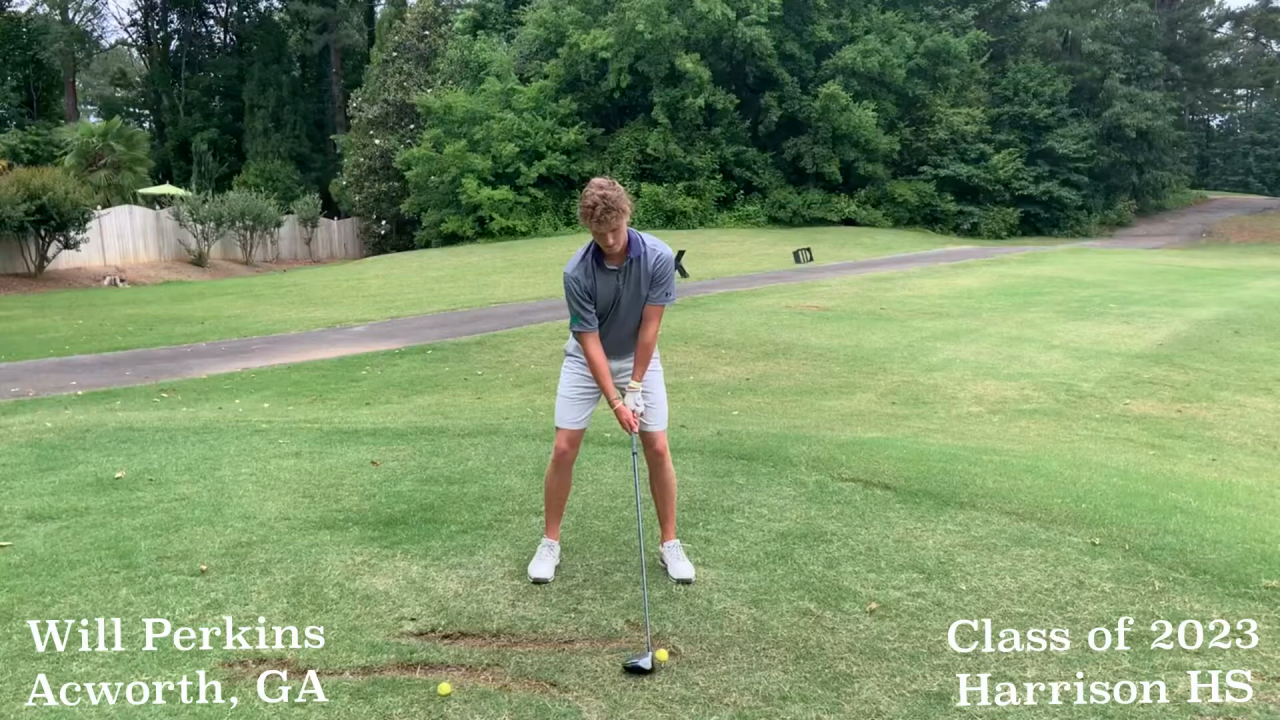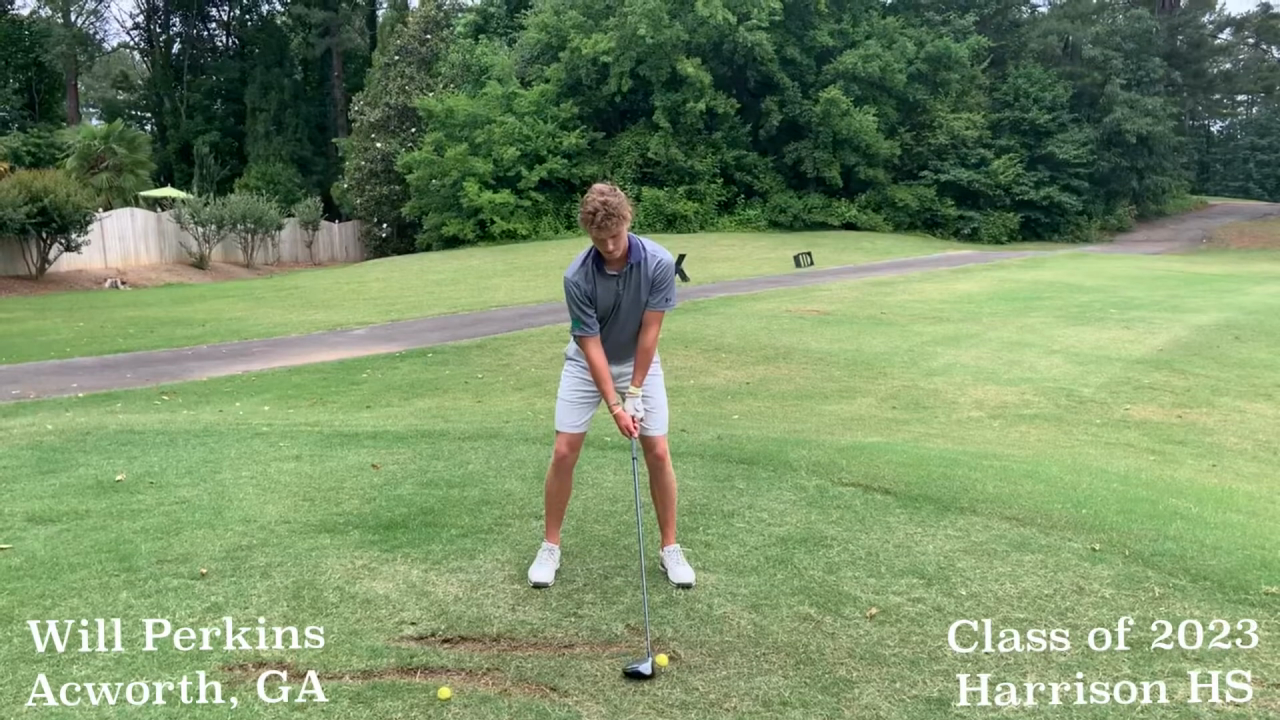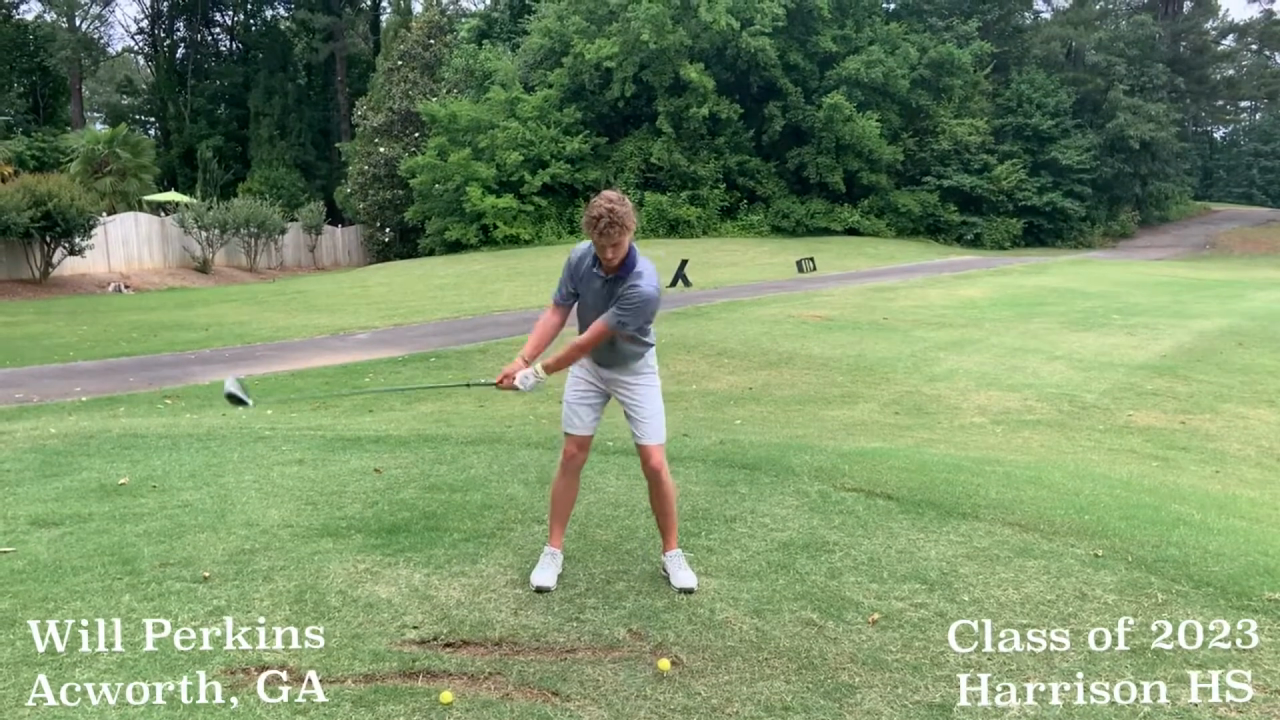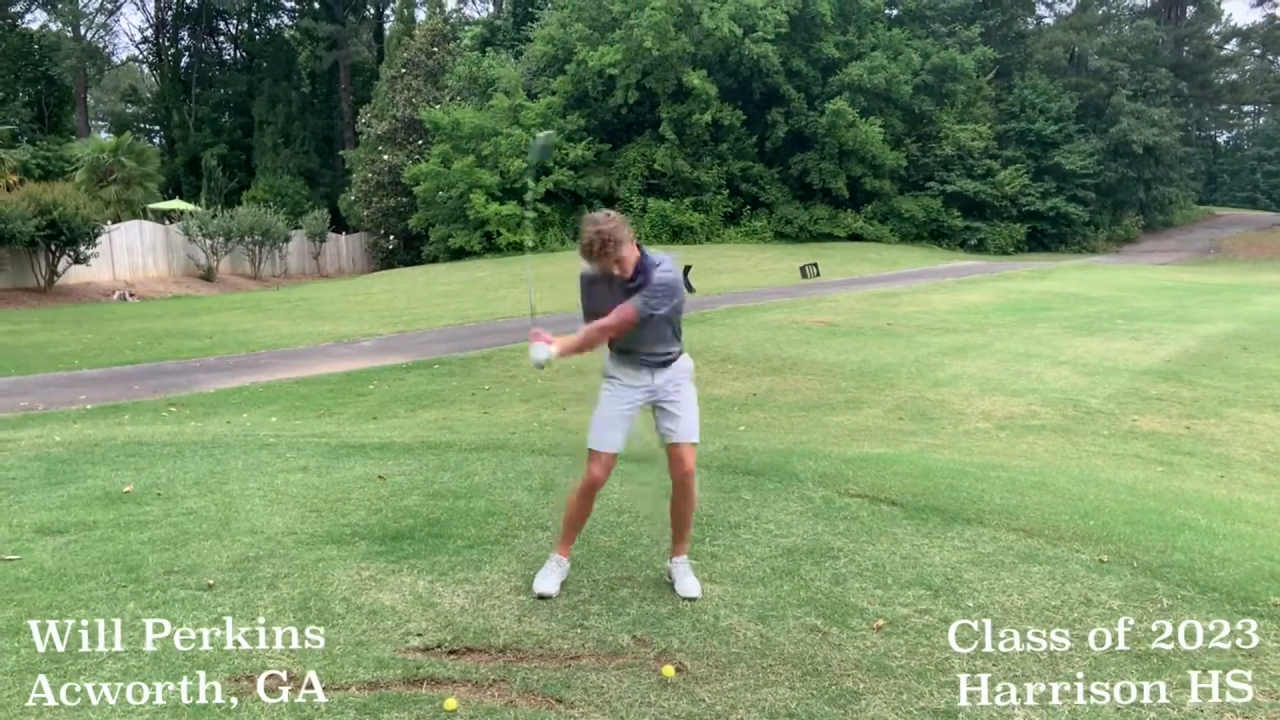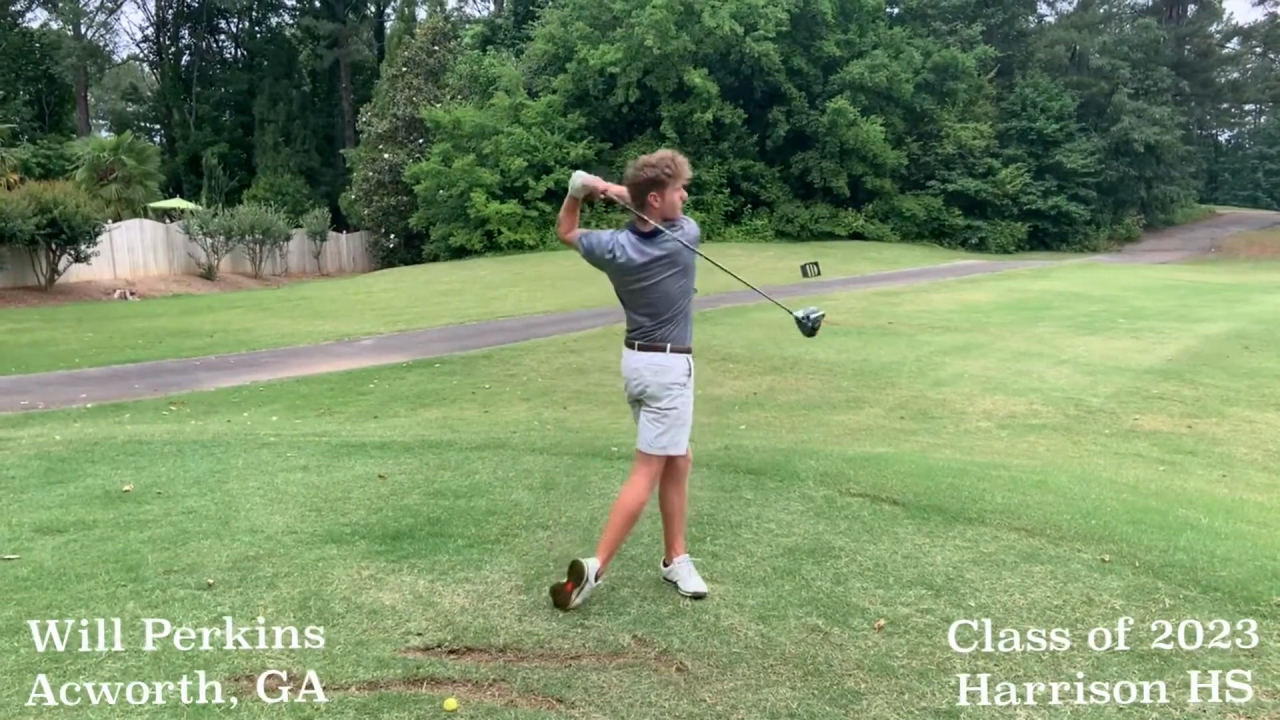
dt=0.7s
person 1, frame 1
left shoulder: (658, 257)
right shoulder: (577, 272)
left elbow: (649, 326)
right elbow: (589, 339)
left wrist: (635, 386)
right wrist: (615, 401)
left hip: (639, 358)
right hip: (586, 359)
left knee: (657, 449)
right knee: (564, 449)
left ankle: (670, 544)
right ankle: (550, 542)
person 1, frame 2
left shoulder: (659, 262)
right shoulder: (577, 277)
left elbow: (649, 331)
right elbow: (591, 344)
left wrist: (635, 392)
right wrist: (614, 405)
left hip: (640, 364)
right hip: (586, 364)
left knee: (658, 454)
right knee: (564, 453)
left ankle: (670, 548)
right ankle: (550, 546)
person 1, frame 3
left shoulder: (643, 287)
right shoulder: (580, 258)
left elbow: (590, 340)
right elbow: (556, 312)
left wrist: (539, 372)
right wrist: (523, 359)
left hip: (635, 370)
right hip: (586, 366)
left knee: (654, 464)
right knee: (572, 457)
left ankle: (672, 553)
right ankle: (553, 551)
person 1, frame 4
left shoulder: (664, 274)
right shoulder: (601, 275)
left elbow: (609, 327)
left wrist: (560, 346)
right wrist: (560, 345)
left hip: (670, 369)
right hip: (625, 374)
left knee: (684, 470)
right knee: (596, 473)
left ankle: (679, 559)
right ankle: (561, 556)
person 1, frame 5
left shoulder: (612, 248)
right shoulder: (685, 235)
left elbow: (566, 232)
right elbow: (655, 207)
left wrist: (577, 191)
right wrist: (610, 189)
left hip: (636, 361)
right hip: (668, 366)
left knee: (678, 462)
right knee: (647, 472)
left ankle: (676, 558)
right ankle: (594, 567)
